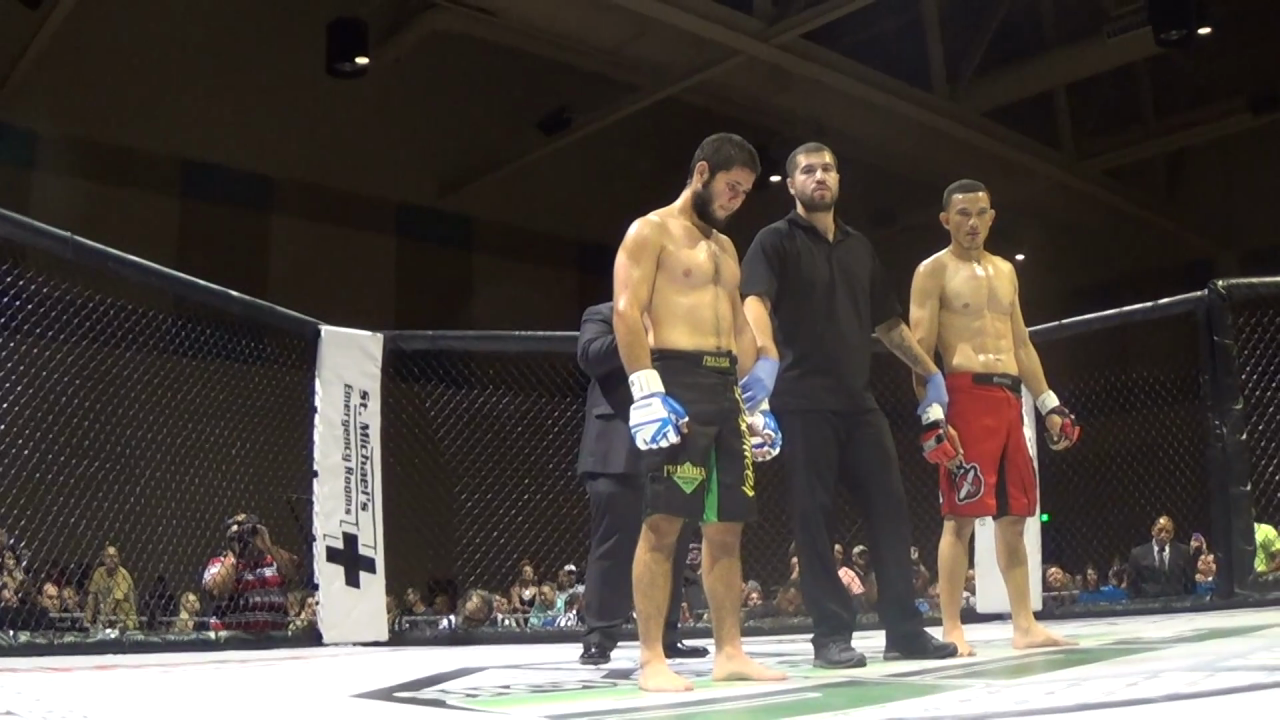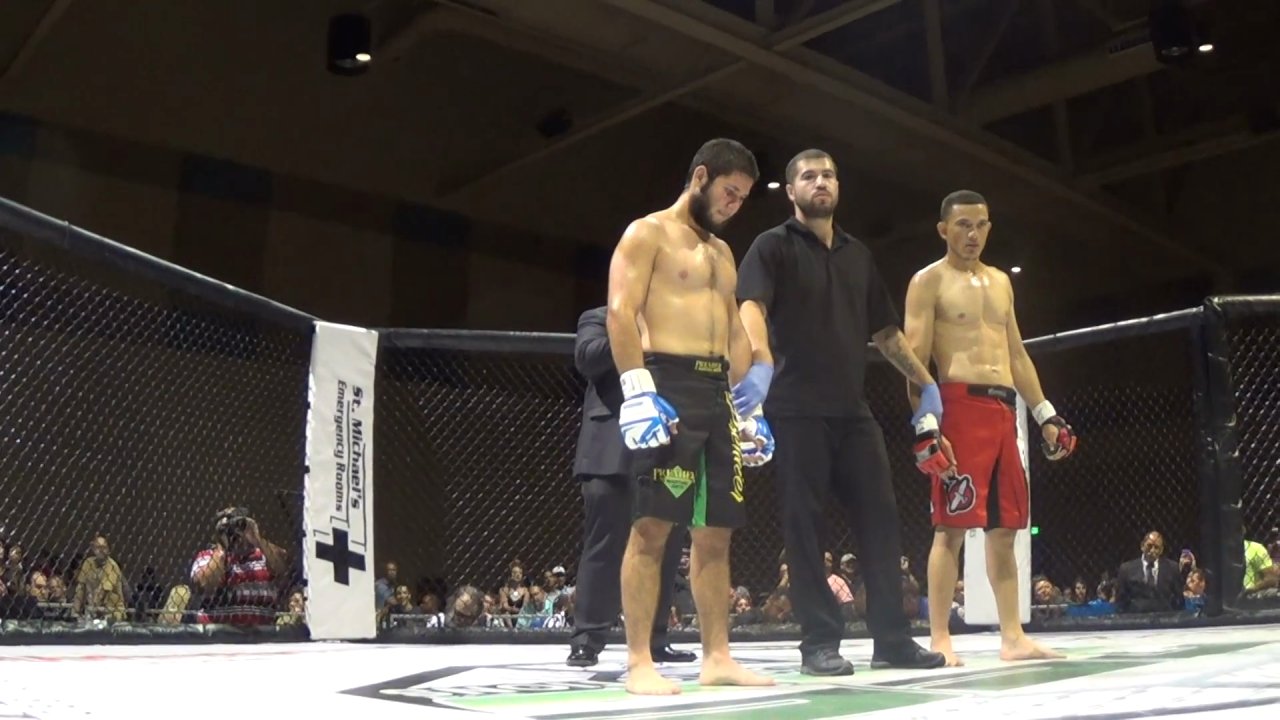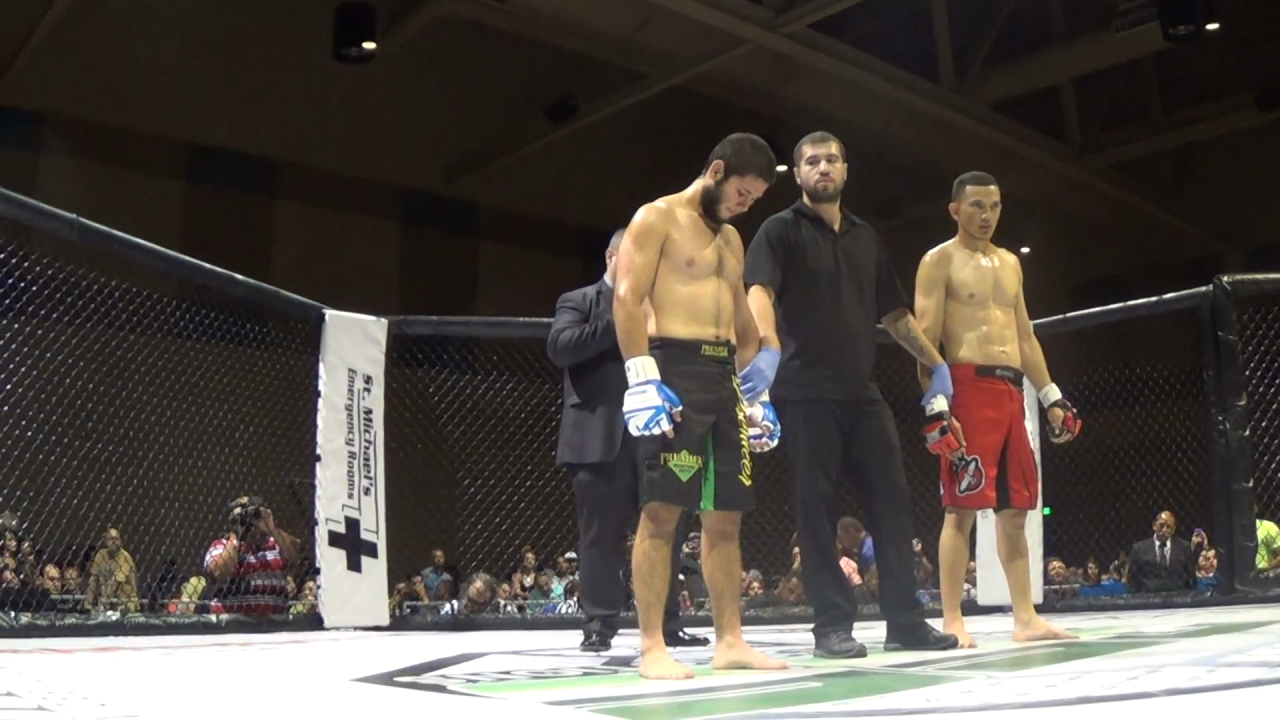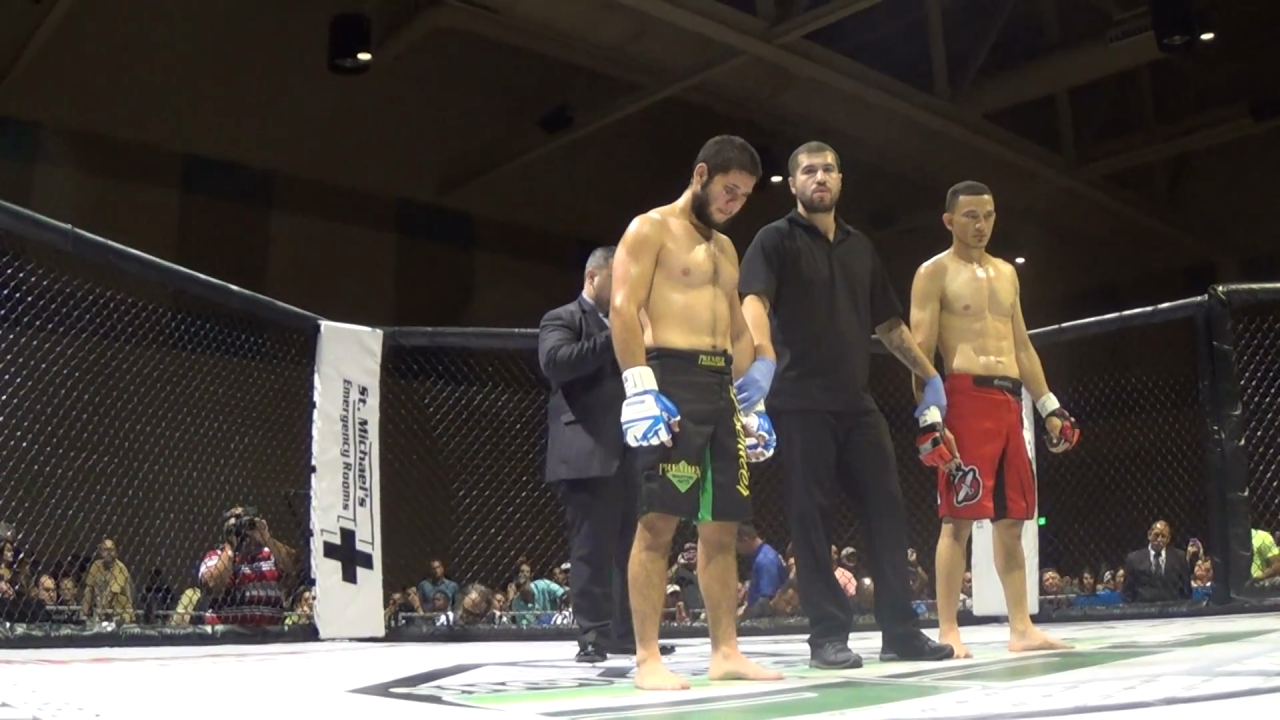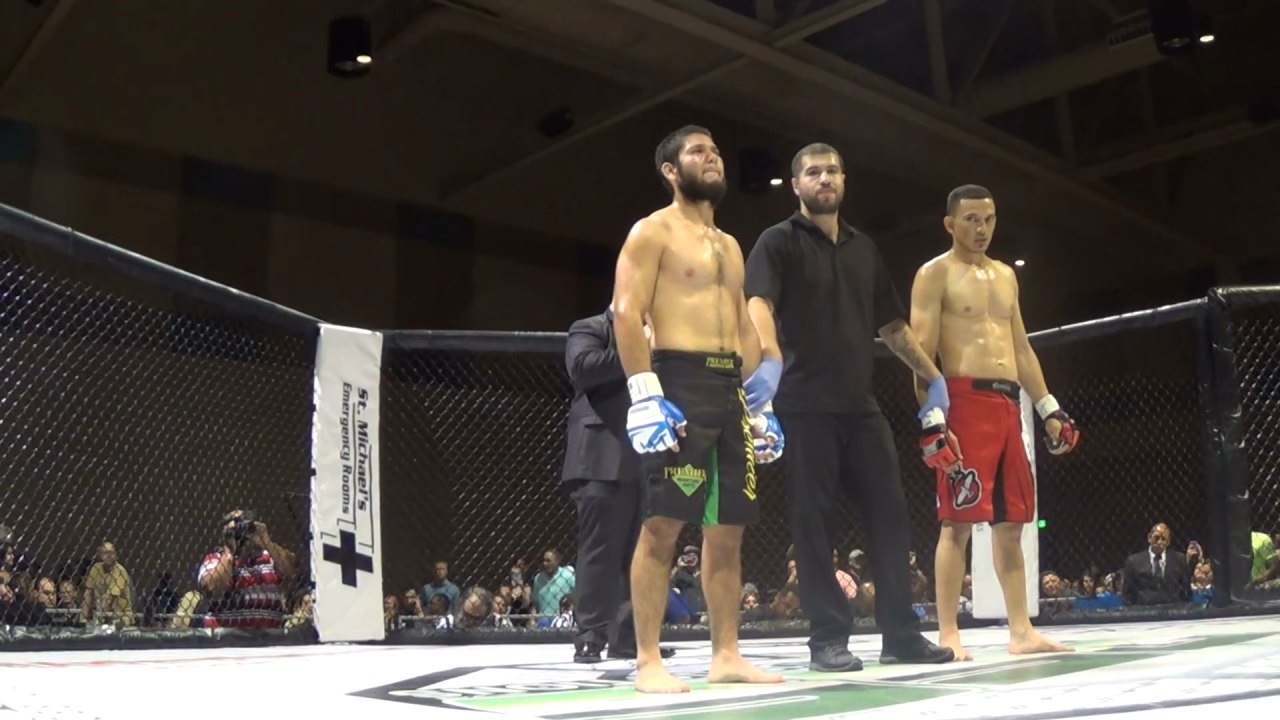
dt=1s
person 1, frame 1
left shoulder: (725, 248)
right shoulder: (651, 231)
right elbow: (627, 313)
right wrist: (648, 391)
left hip: (726, 390)
right hip: (676, 382)
left knee: (726, 528)
right knee: (663, 523)
left ankle: (730, 652)
right ankle: (651, 660)
person 1, frame 2
left shoulder: (723, 253)
right shoulder: (648, 233)
right elbow: (621, 313)
left wrist: (750, 406)
right wrist: (639, 391)
left hip: (717, 393)
right hip: (668, 384)
left knee: (715, 533)
right knee: (652, 525)
left ankle: (716, 657)
right ankle: (639, 662)
person 1, frame 3
left shoulder: (731, 239)
right shoulder: (657, 218)
right elbow: (627, 298)
right wrist: (643, 379)
left hip: (723, 377)
right hip: (674, 368)
left knee: (726, 515)
right knee: (661, 509)
left ankle: (730, 639)
right ankle: (652, 646)
person 1, frame 4
left shoulder: (725, 248)
right shoulder: (651, 229)
right elbow: (623, 309)
left wrist: (752, 401)
right wrist: (640, 390)
left hip: (720, 387)
right hip: (671, 378)
left knee: (722, 525)
right knee: (658, 521)
left ankle: (725, 652)
right ankle: (647, 659)
person 1, frame 5
left shoulder: (730, 246)
right shoulder: (653, 232)
right elbow: (627, 315)
left wrist: (760, 403)
right wrist: (645, 395)
left hip: (730, 390)
right hip: (679, 382)
left knee: (728, 528)
right knee: (663, 524)
left ankle: (726, 656)
right ankle: (648, 662)
person 2, frame 1
left shoulder: (859, 247)
right shoulder: (776, 240)
left elbow: (888, 323)
right elbow: (755, 302)
left wrist: (931, 372)
right wrist: (767, 358)
left hip: (858, 399)
right hip: (802, 400)
left knee: (890, 508)
right knee: (812, 517)
left ankle: (904, 628)
right ankle: (832, 634)
person 2, frame 2
left shoulder: (857, 254)
right shoulder: (774, 246)
left elbow: (885, 331)
right elbow: (752, 306)
left wrist: (927, 383)
right wrist: (762, 364)
left hip: (852, 408)
right hip: (796, 407)
left knee: (881, 518)
right knee: (804, 524)
left ankle: (892, 638)
right ankle: (819, 643)
person 2, frame 3
left shoulder: (866, 237)
right shoulder: (781, 230)
left elbow: (895, 312)
right elbow: (759, 291)
left wrist: (936, 363)
right wrist: (770, 349)
left hip: (862, 390)
right hip: (805, 389)
left knee: (892, 500)
right knee: (816, 507)
left ankle: (905, 620)
right ankle: (832, 624)
person 2, frame 4
left shoulder: (860, 247)
right shoulder: (776, 240)
left elbow: (888, 323)
right elbow: (754, 302)
left wrist: (930, 375)
right wrist: (764, 359)
left hip: (857, 401)
right hip: (800, 401)
left knee: (887, 510)
right knee: (811, 517)
left ankle: (901, 631)
right ankle: (828, 635)
person 2, frame 5
left shoulder: (863, 248)
right shoulder: (780, 241)
left elbow: (891, 324)
right elbow: (759, 303)
left wrist: (934, 376)
right wrist: (770, 359)
left hip: (860, 403)
right hip: (804, 403)
left knee: (890, 512)
right knee: (813, 520)
left ankle: (901, 633)
right ankle: (828, 638)
person 3, frame 1
left shoulder: (1005, 271)
right shoulder: (933, 272)
right elbow: (921, 350)
left wrist: (1049, 405)
right wrist: (931, 416)
left hip: (1010, 399)
right hip: (966, 396)
left knee: (1014, 518)
right knee: (961, 517)
left ankle: (1025, 625)
right ankle: (952, 630)
person 3, frame 2
left shoulder: (1000, 282)
right shoulder: (929, 281)
right elbow: (915, 359)
left wrist: (1046, 415)
right wrist: (925, 425)
left hip: (1003, 411)
right hip: (960, 407)
left knee: (1004, 529)
right knee: (952, 527)
left ankle: (1014, 638)
right ankle: (940, 640)
person 3, frame 3
left shoulder: (1010, 264)
right shoulder: (940, 261)
right elbow: (926, 340)
left wrist: (1052, 398)
right wrist: (936, 407)
left hip: (1011, 392)
right hip: (968, 388)
left knee: (1015, 510)
right knee: (962, 508)
left ankle: (1026, 618)
right ankle: (953, 621)
person 3, frame 4
left shoulder: (1006, 273)
right shoulder: (934, 273)
right elbow: (921, 352)
left wrist: (1049, 407)
right wrist: (929, 418)
left hip: (1010, 402)
right hip: (966, 398)
left knee: (1012, 521)
right knee: (959, 519)
left ankle: (1022, 628)
right ankle: (948, 631)
person 3, frame 5
left shoulder: (1005, 276)
right shoulder: (935, 275)
right elbow: (922, 353)
left wrist: (1049, 409)
right wrist: (931, 419)
left hip: (1008, 404)
right hip: (965, 401)
left knee: (1011, 523)
right knee: (959, 522)
left ankle: (1022, 631)
right ankle: (948, 634)
person 4, frame 1
right shoulder: (602, 316)
right elbow: (589, 356)
right hip: (618, 452)
left knee: (671, 546)
right knee: (612, 546)
left ankle: (666, 637)
right ankle: (598, 639)
person 4, frame 2
right shoulder: (600, 319)
right elbow: (587, 358)
right hip: (614, 452)
left knee: (664, 550)
right knee: (604, 547)
left ankle: (654, 641)
right ankle: (587, 641)
person 4, frame 3
right shoulder: (579, 302)
right elbow: (559, 347)
right wrist: (618, 322)
right hip: (601, 439)
right knee: (600, 536)
left ankle: (666, 624)
right ankle: (599, 625)
person 4, frame 4
right shoulder: (563, 319)
right elbow: (555, 362)
right wrist: (614, 339)
right hip: (589, 454)
left knee: (633, 547)
right knee: (592, 548)
left ankle: (625, 633)
right ankle: (593, 636)
person 4, frame 5
left shoulder: (646, 337)
right shoulder: (590, 329)
right elbow: (582, 367)
left hip: (640, 460)
right hip: (604, 459)
left knee: (636, 551)
right knee: (600, 549)
left ankle: (627, 636)
right ankle: (590, 637)
